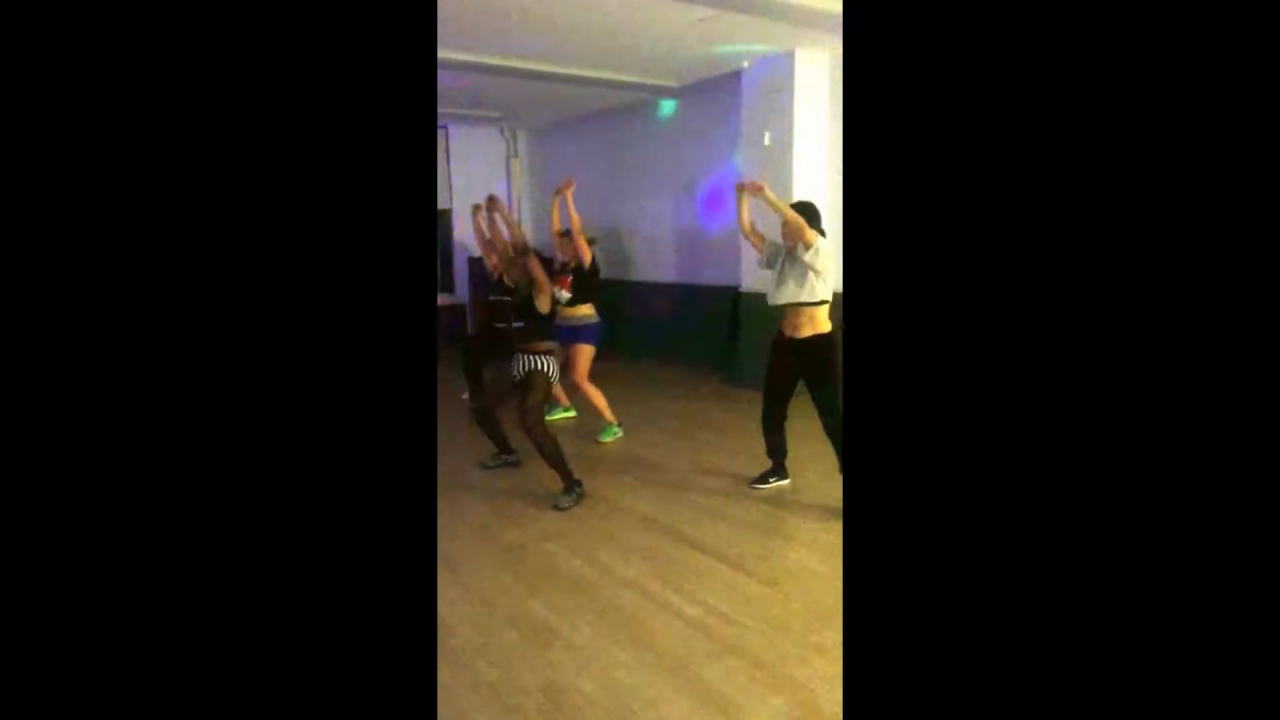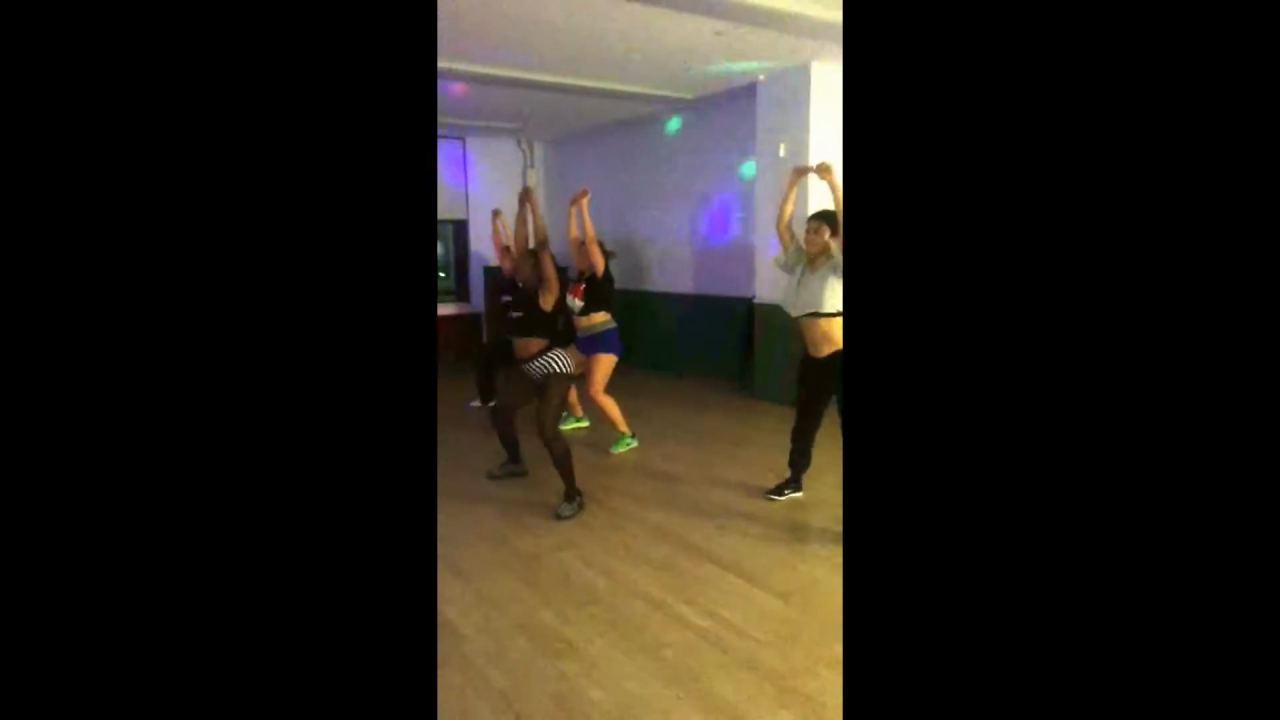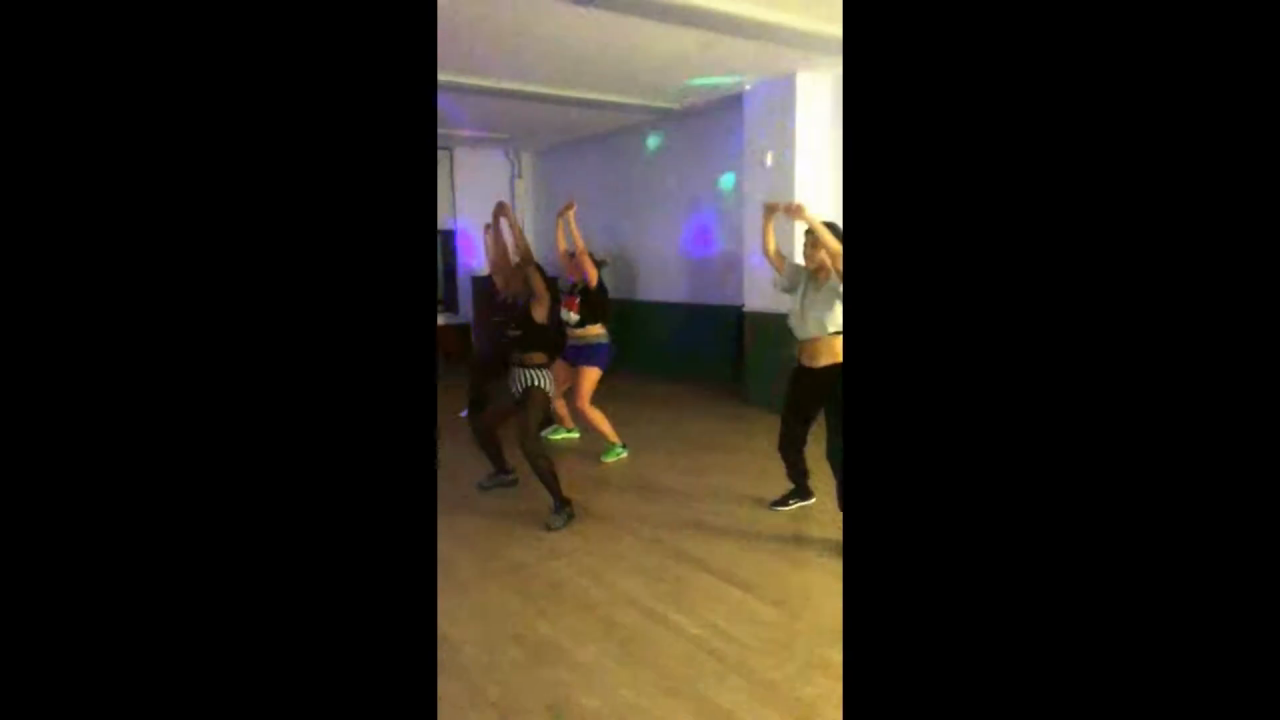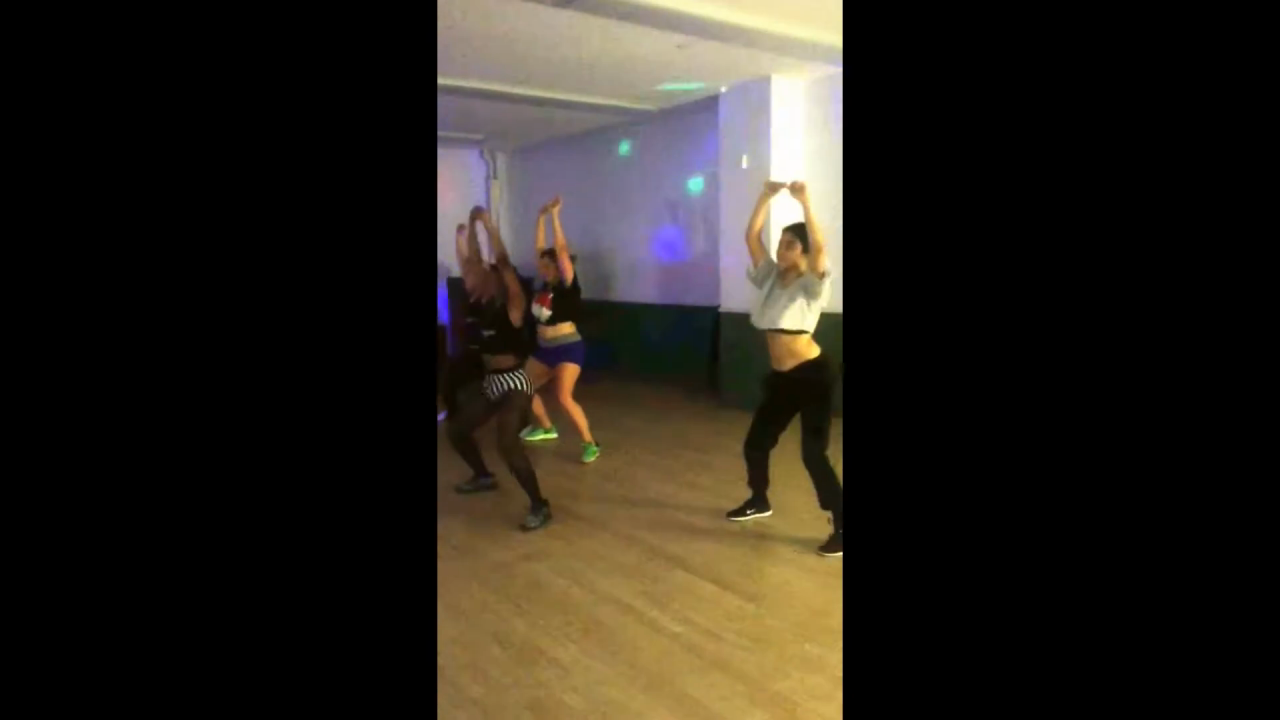
dt=0.3s
person 1, frame 1
left shoulder: (820, 253)
right shoulder: (781, 254)
left elbow: (800, 225)
right elbow: (749, 232)
left wrist: (766, 195)
right wrist: (743, 198)
left hip: (819, 346)
right hip: (786, 344)
left knee: (832, 418)
right knee: (772, 411)
right ankle: (778, 468)
person 1, frame 2
left shoulder: (839, 264)
right shoulder: (800, 263)
left elbow: (842, 223)
right elbow: (782, 226)
left wrist: (832, 182)
right wrist: (794, 184)
left hip: (838, 359)
right hip: (813, 361)
right knee: (804, 426)
right ankle: (796, 479)
person 1, frame 3
left shoulder: (839, 282)
right shoulder: (801, 278)
left elbow: (838, 253)
right elbow: (770, 253)
left wrist: (808, 218)
right wrist: (769, 218)
left hip: (835, 374)
right hip: (805, 373)
left knee: (837, 451)
right knee: (789, 439)
right ankle: (801, 490)
person 1, frame 4
left shoulder: (814, 282)
right shoulder: (771, 276)
left elbow: (820, 248)
right elbow: (752, 238)
left wrist: (805, 202)
right wrist: (765, 199)
left hip: (811, 373)
right hip: (780, 376)
left knee: (813, 452)
right knee: (755, 443)
left ankle: (841, 525)
right ankle: (759, 500)
person 2, frame 1
left shoulder: (541, 291)
right shoulder: (516, 292)
left elbow: (524, 251)
right elbow: (505, 253)
left wrist: (503, 212)
right wrist: (491, 215)
left hip: (539, 364)
right hip: (518, 363)
left knee: (531, 421)
right knee: (480, 407)
left ankle: (572, 485)
right ankle: (507, 453)
person 2, frame 2
left shoulder: (547, 290)
right shoulder: (523, 288)
left elbow: (542, 247)
right elbow: (519, 248)
left wrist: (533, 205)
right wrist: (521, 210)
left hip: (553, 365)
right hip: (528, 367)
left knee: (547, 429)
right knee: (501, 413)
left ankle: (572, 495)
right ankle: (515, 463)
person 2, frame 3
left shoulder: (540, 302)
right shoulder: (517, 302)
left elbow: (527, 262)
right elbow: (502, 262)
left wrist: (511, 219)
right wrist: (497, 225)
left hip: (537, 379)
right hip: (517, 379)
left knee: (529, 443)
right knee: (481, 424)
left ankle: (562, 505)
right ankle: (504, 473)
person 2, frame 4
left shoulder: (514, 304)
right shoulder: (487, 304)
left elbow: (504, 263)
right elbow: (473, 265)
left wrist: (488, 223)
right wrist: (471, 229)
left hip: (514, 383)
right hip: (490, 383)
left knee: (507, 444)
right knee: (457, 430)
left ankle: (539, 505)
right ankle: (483, 476)
person 3, frame 1
left shoulder: (587, 267)
right shoulder: (564, 265)
left elbow: (577, 233)
right elbow: (556, 231)
left wrist: (568, 198)
right wrist: (556, 200)
left hip: (585, 327)
right hip: (562, 326)
left knee: (579, 378)
left ankle: (613, 424)
right ankle: (565, 407)
person 3, frame 2
left shoulder: (602, 276)
right shoulder: (582, 273)
left elbow: (590, 241)
right elbow: (574, 240)
left wrist: (584, 207)
right wrist: (572, 208)
left hip: (605, 337)
right hip: (584, 338)
left knee: (595, 391)
left ankle: (628, 435)
right ankle: (578, 417)
person 3, frame 3
left shoulder: (595, 288)
right shoulder: (574, 286)
left elbow: (582, 253)
right elbow: (563, 252)
left wrist: (571, 219)
right wrist: (560, 221)
left hip: (594, 349)
right hip: (573, 348)
left knee: (581, 403)
left ankle: (618, 445)
right ankle: (568, 428)
person 3, frame 4
left shoulder: (568, 285)
right shoulder: (547, 284)
left elbow: (561, 250)
right elbow: (540, 248)
left wrist: (555, 215)
right wrist: (541, 217)
left hip: (568, 347)
right hip: (545, 348)
left knee: (564, 397)
left ankle: (590, 444)
right ankle: (546, 428)
person 4, frame 1
right shoulder: (492, 274)
left elbow: (501, 245)
right elbow: (481, 242)
right wrist: (476, 217)
left hip: (509, 331)
right hip: (493, 330)
right knee: (470, 349)
right ankle: (477, 392)
person 4, frame 2
right shoulder: (507, 278)
left elbow: (513, 248)
right elbow: (499, 247)
left wrist: (501, 221)
right wrist: (494, 221)
right hip: (508, 338)
right knee: (485, 358)
right ankle: (488, 398)
person 4, frame 3
right shoulder: (499, 293)
left elbow: (505, 261)
right elbow: (492, 260)
left wrist: (493, 234)
right wrist: (488, 235)
left hip: (511, 350)
right hip: (499, 348)
right ankle: (476, 408)
person 4, frame 4
right shoulder: (472, 295)
left elbow: (478, 261)
right elbow: (463, 261)
left wrist: (469, 235)
right wrist: (459, 236)
right hip: (470, 352)
right ankle: (453, 413)
